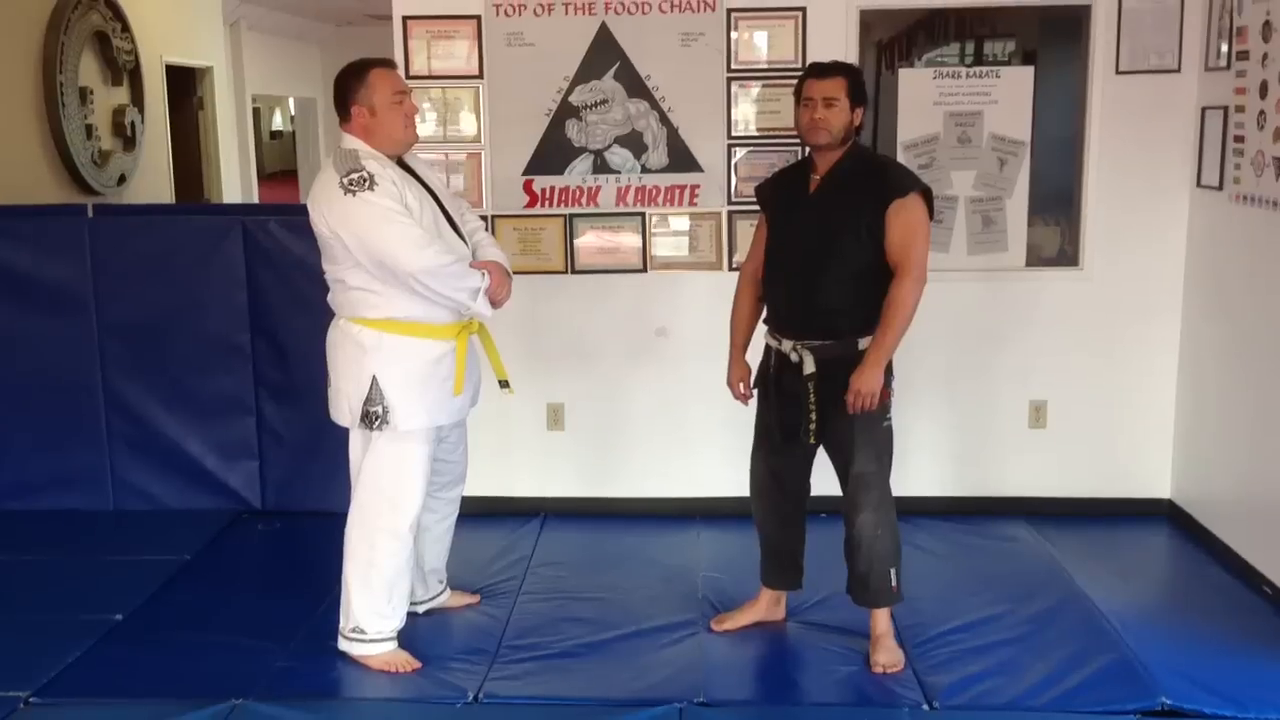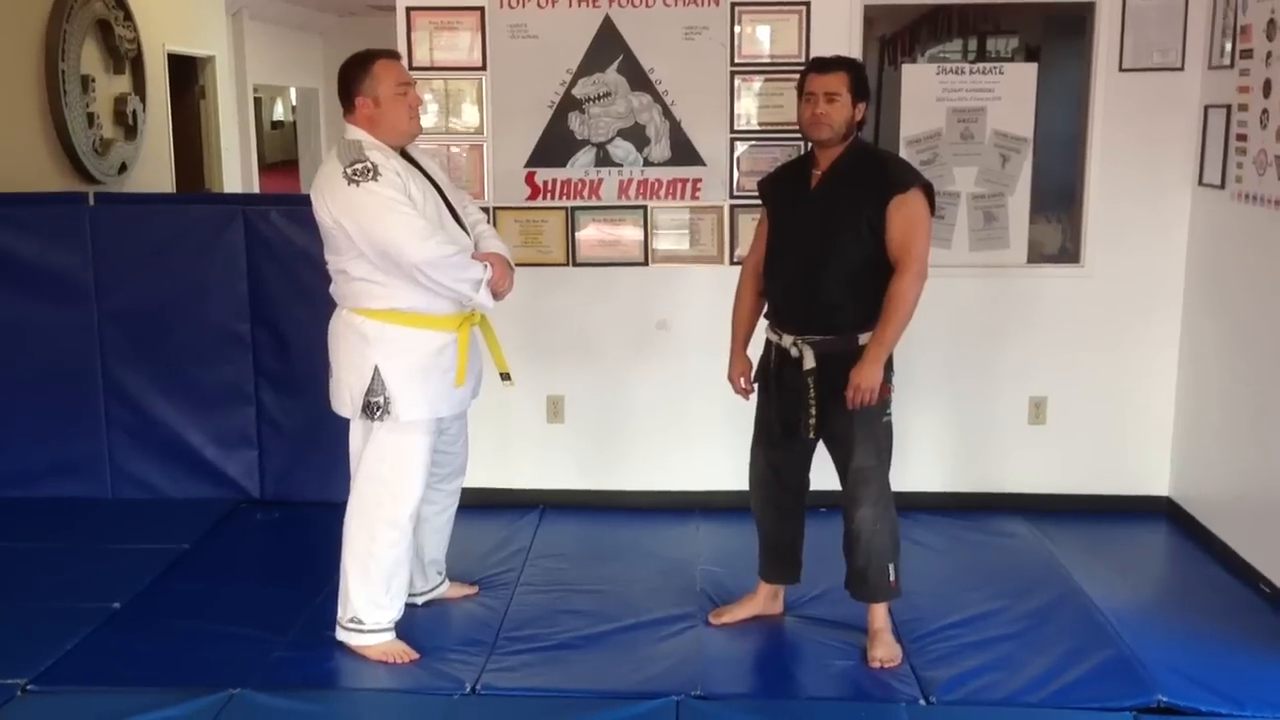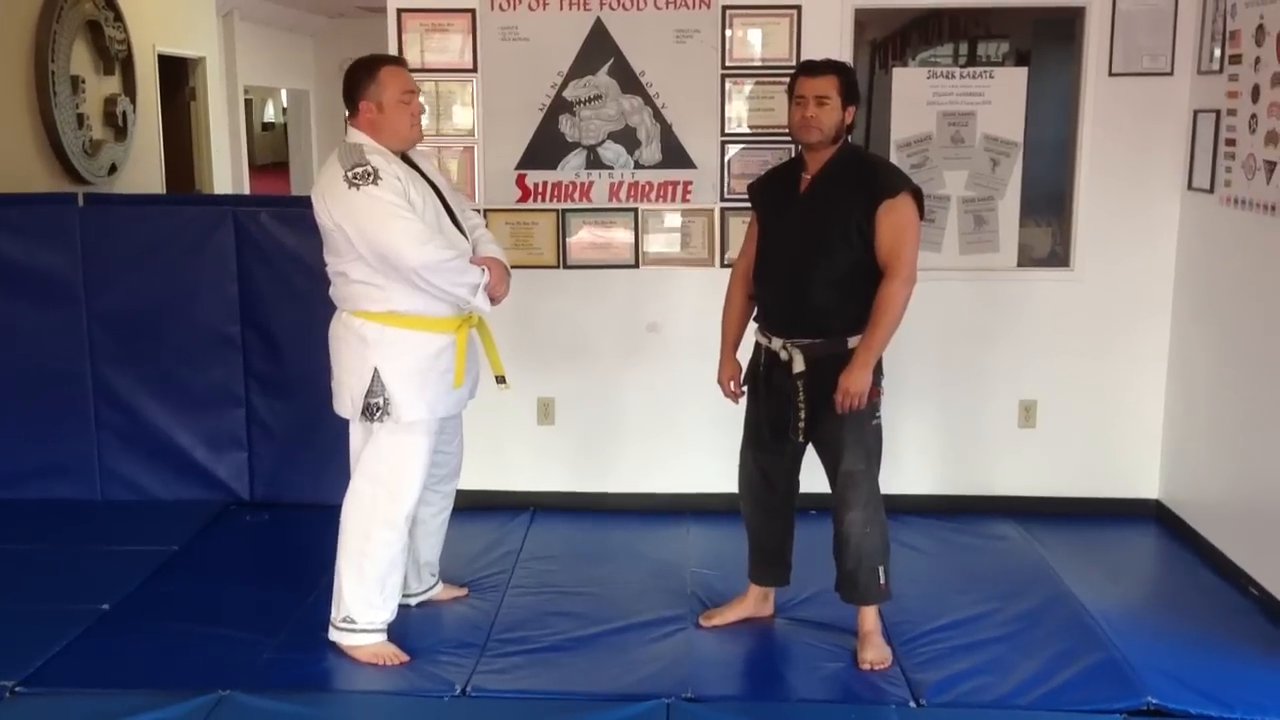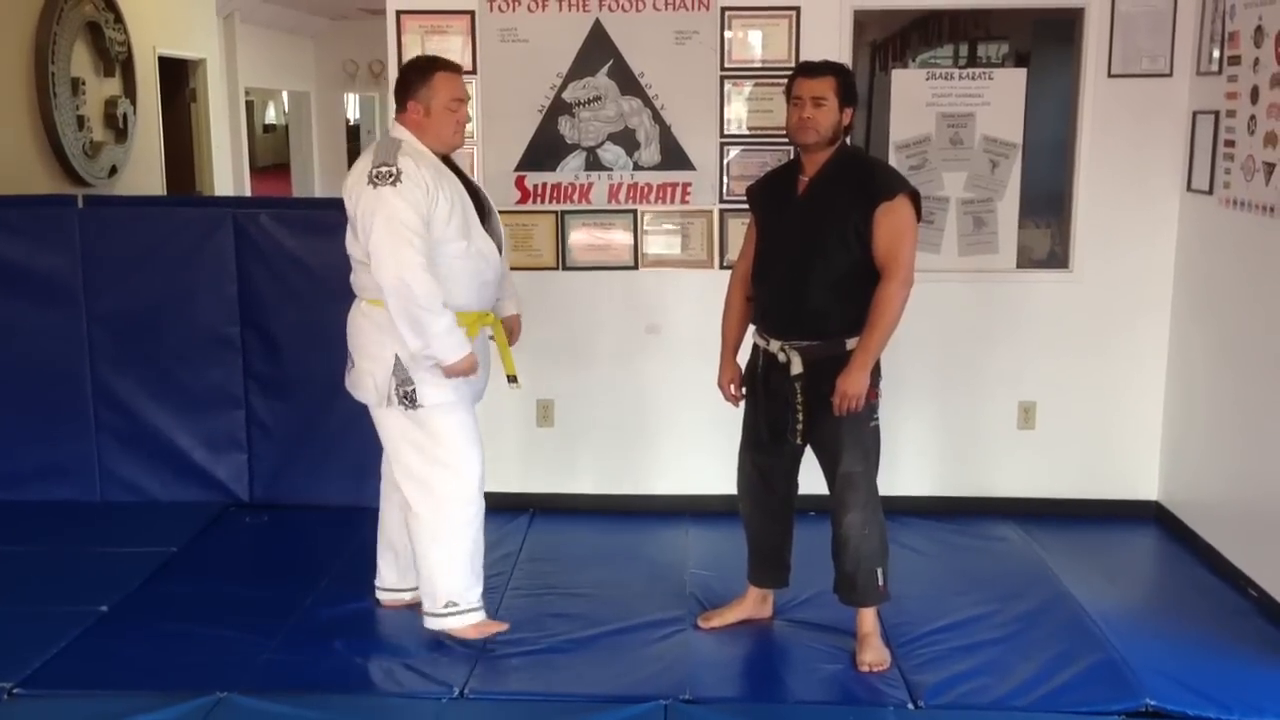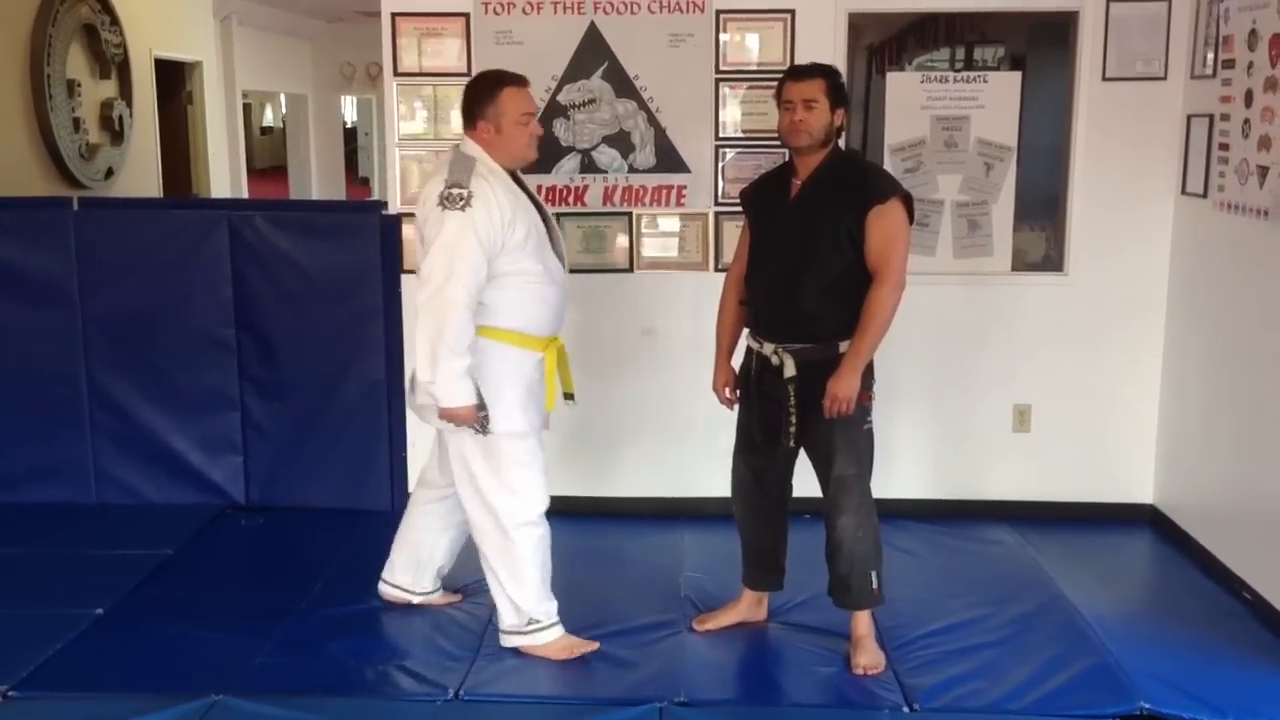
dt=0.4s
person 1, frame 1
left shoulder: (890, 184)
right shoulder: (779, 189)
left elbow: (909, 274)
right elbow: (754, 274)
left wrist: (875, 362)
right wrist: (737, 353)
left hip: (851, 365)
right hip: (783, 364)
left knee: (867, 497)
right knee: (774, 485)
left ankle: (881, 624)
right ankle: (772, 597)
person 1, frame 2
left shoulder: (892, 180)
right shoulder: (782, 184)
left elbow: (910, 270)
right elbow: (755, 269)
left wrist: (874, 358)
right wrist: (738, 348)
left hip: (851, 361)
right hip: (784, 359)
left knee: (866, 492)
right knee: (773, 479)
left ankle: (878, 619)
right ankle: (770, 591)
person 1, frame 3
left shoulder: (881, 184)
right shoulder: (771, 187)
left elbow: (899, 275)
right elbow: (745, 273)
left wrist: (864, 362)
right wrist: (728, 351)
left hip: (841, 364)
right hip: (774, 362)
left knee: (856, 495)
right knee: (762, 481)
left ankle: (869, 622)
right ankle: (760, 594)
person 1, frame 4
left shoulder: (878, 186)
right shoulder: (770, 189)
left elbow: (896, 277)
right elbow: (745, 275)
left wrist: (861, 364)
right wrist: (729, 354)
left hip: (839, 365)
right hip: (772, 364)
left knee: (854, 498)
right knee: (761, 484)
left ankle: (868, 624)
right ankle: (759, 595)
person 1, frame 5
left shoulder: (870, 188)
right shoulder: (763, 192)
left elbow: (887, 281)
right elbow: (739, 278)
left wrist: (852, 368)
right wrist: (723, 358)
left hip: (832, 368)
right hip: (765, 366)
left knee: (847, 500)
right knee: (755, 486)
left ankle: (862, 627)
right ankle: (754, 598)
person 2, frame 1
left shoulder: (409, 168)
right shoulder: (348, 183)
left elbow: (466, 223)
right elbow: (418, 262)
left wrist: (494, 264)
right wrist: (481, 292)
left hip: (435, 355)
right hip: (389, 361)
left knee: (441, 481)
right knee: (390, 498)
left ankle: (426, 588)
right ankle: (366, 630)
person 2, frame 2
left shoulder: (411, 160)
right shoulder: (352, 173)
left elbow: (469, 217)
right elbow: (420, 253)
left wrist: (496, 257)
right wrist: (483, 283)
left hip: (436, 346)
right hip: (391, 351)
left knee: (441, 472)
right knee: (390, 487)
left ankle: (425, 579)
right ankle: (365, 621)
person 2, frame 3
left shoulder: (411, 164)
right shoulder: (354, 177)
left elbow: (466, 221)
right elbow: (418, 256)
left wrist: (491, 261)
right wrist: (480, 287)
left hip: (432, 348)
right hip: (391, 354)
left knee: (436, 475)
right knee: (386, 488)
left ankle: (417, 582)
right ankle: (357, 622)
person 2, frame 4
left shoulder: (439, 165)
right shoulder: (389, 172)
left elbow: (479, 242)
right elbow: (403, 273)
left wrist: (505, 306)
right wrist: (448, 348)
left hip: (441, 345)
right hip: (411, 349)
left knee: (413, 470)
right knee: (452, 472)
left ankle: (400, 580)
right ankle: (454, 604)
person 2, frame 5
left shoulder: (499, 180)
right shoulder: (466, 193)
right elbow: (445, 296)
right wrist: (451, 387)
left hip: (504, 365)
right hip: (482, 373)
left knee: (453, 481)
right knee: (514, 501)
left ankle: (407, 579)
right ankle: (534, 624)
